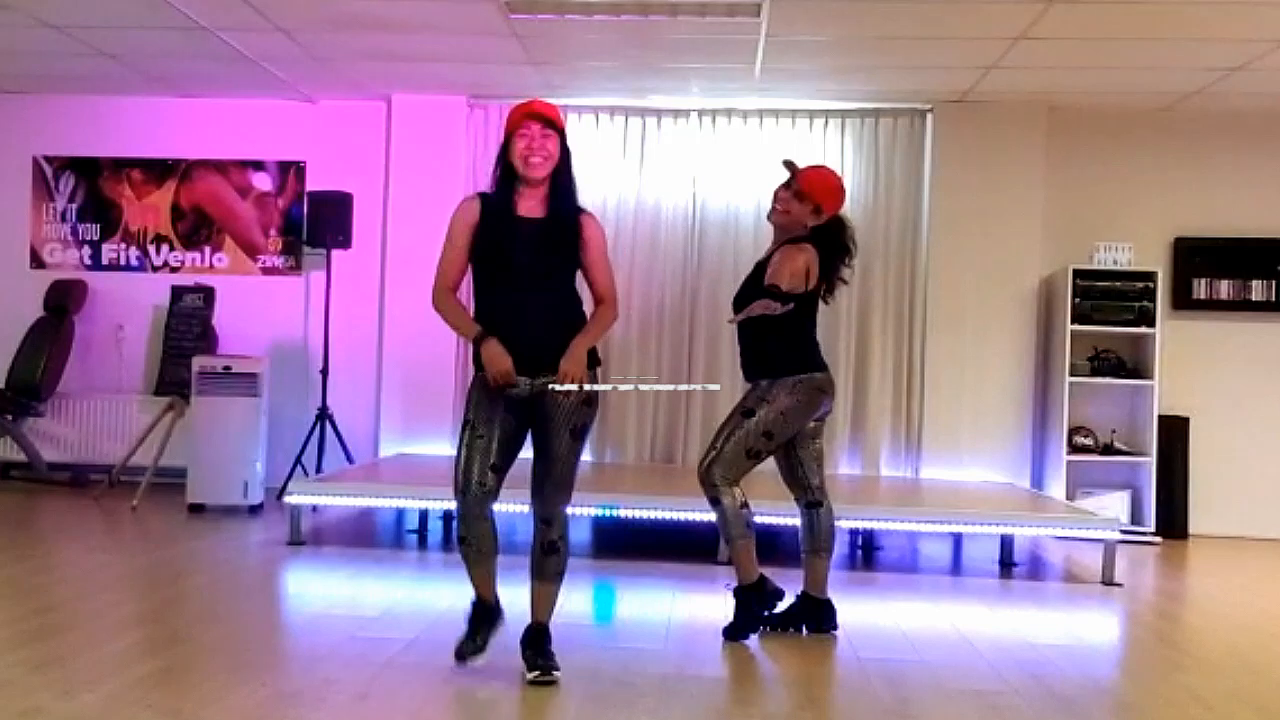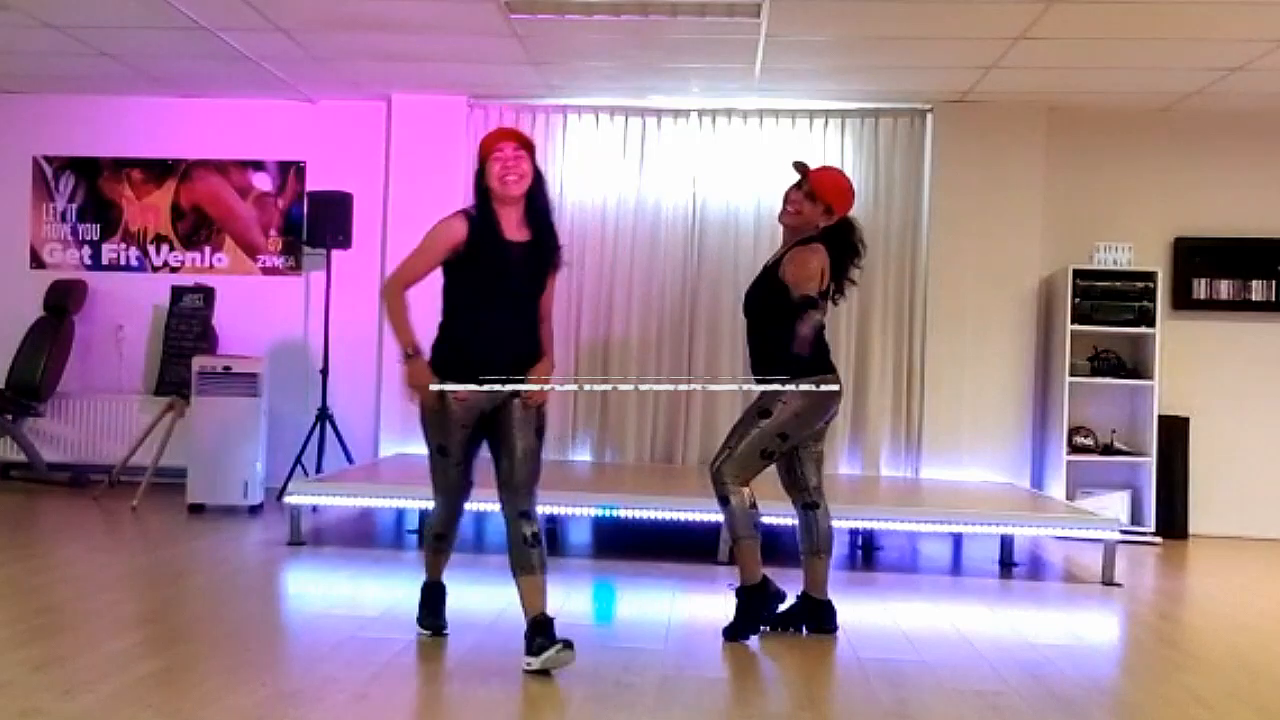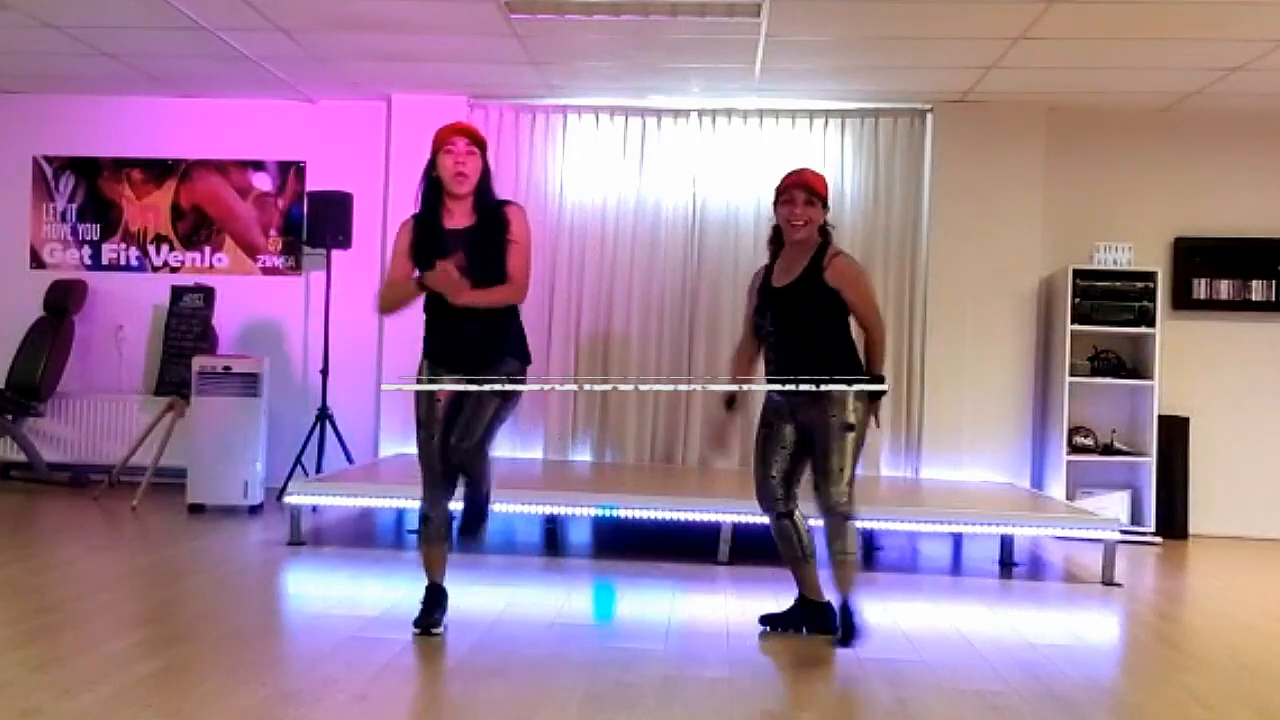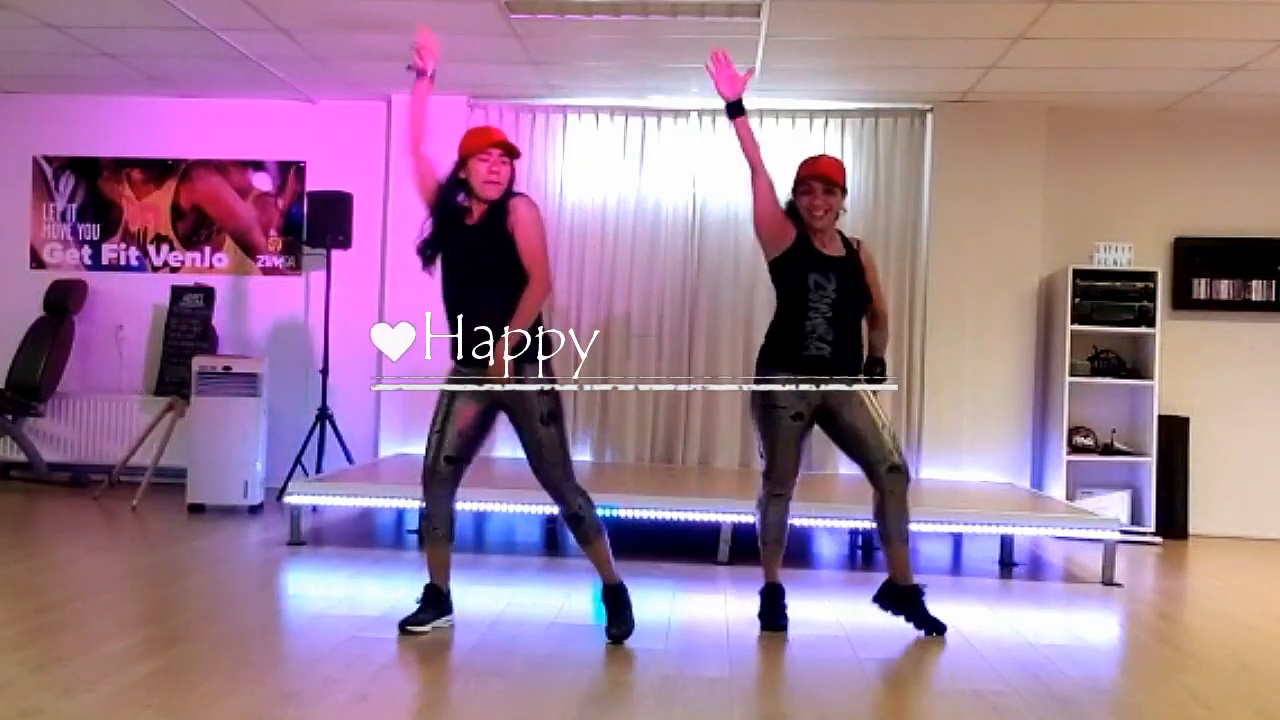
dt=0.4s
person 1, frame 1
left shoulder: (579, 221)
right shoulder: (478, 211)
left elbow: (607, 303)
right elbow: (444, 293)
left wrist: (581, 347)
right wrist: (482, 339)
left hip: (565, 380)
right hip: (500, 377)
left knee: (552, 508)
right knee: (472, 495)
left ankle: (538, 636)
right ankle: (485, 606)
person 1, frame 2
left shoulder: (546, 242)
right shoulder: (459, 229)
right elbow: (396, 286)
left wrist: (544, 364)
right wrist: (411, 352)
left hip: (518, 389)
right hip: (454, 384)
left knee: (521, 504)
right knee: (451, 500)
left ankle: (540, 631)
right ankle: (433, 589)
person 1, frame 3
left shoulder: (507, 217)
right shoulder: (414, 229)
left elbow: (518, 288)
right elbow: (386, 303)
left wrist: (467, 296)
right wrist: (427, 279)
left hip: (501, 360)
right hip: (443, 366)
left knee: (468, 454)
right knee: (437, 484)
left ankle: (477, 490)
right ankle: (435, 593)
person 1, frame 4
left shoulder: (516, 211)
right shoulder: (447, 215)
left elbow: (540, 284)
right elbow: (416, 146)
left wrist: (508, 349)
right wrist: (421, 75)
left hip: (525, 372)
right hip: (470, 373)
left knee: (561, 486)
right knee: (436, 480)
left ankle: (613, 591)
right ankle: (437, 599)
person 2, frame 1
left shoulder: (795, 254)
right shoulder: (794, 252)
left elbow: (775, 294)
left wrist: (767, 301)
left hip: (787, 386)
right hip: (806, 385)
left knee: (717, 474)
right knee: (810, 492)
left ankle: (753, 588)
right ankle: (815, 602)
person 2, frame 2
left shoulder: (809, 256)
right shoulder: (792, 253)
left elbow: (811, 300)
left wrist: (810, 318)
left hip: (800, 387)
right hip: (797, 388)
left knee: (730, 472)
right knee: (807, 495)
left ankle: (755, 590)
right ankle: (816, 604)
person 2, frame 3
left shoulder: (836, 266)
right shoulder: (762, 277)
left elbow: (873, 328)
right elbow: (749, 348)
left wrist: (872, 388)
right wrist: (730, 404)
left hip: (837, 396)
right hip: (783, 400)
left knee: (834, 496)
right knee: (775, 502)
left ankle: (846, 607)
right ankle: (812, 603)
person 2, frame 4
left shoulder: (858, 252)
right shoulder: (783, 237)
left elbow: (877, 315)
right elbow: (756, 170)
left wrist: (876, 369)
right wrist: (734, 105)
left hip: (844, 384)
right hip: (786, 381)
left knee: (892, 472)
right knee: (779, 484)
left ankle: (901, 589)
right ankle: (772, 589)
